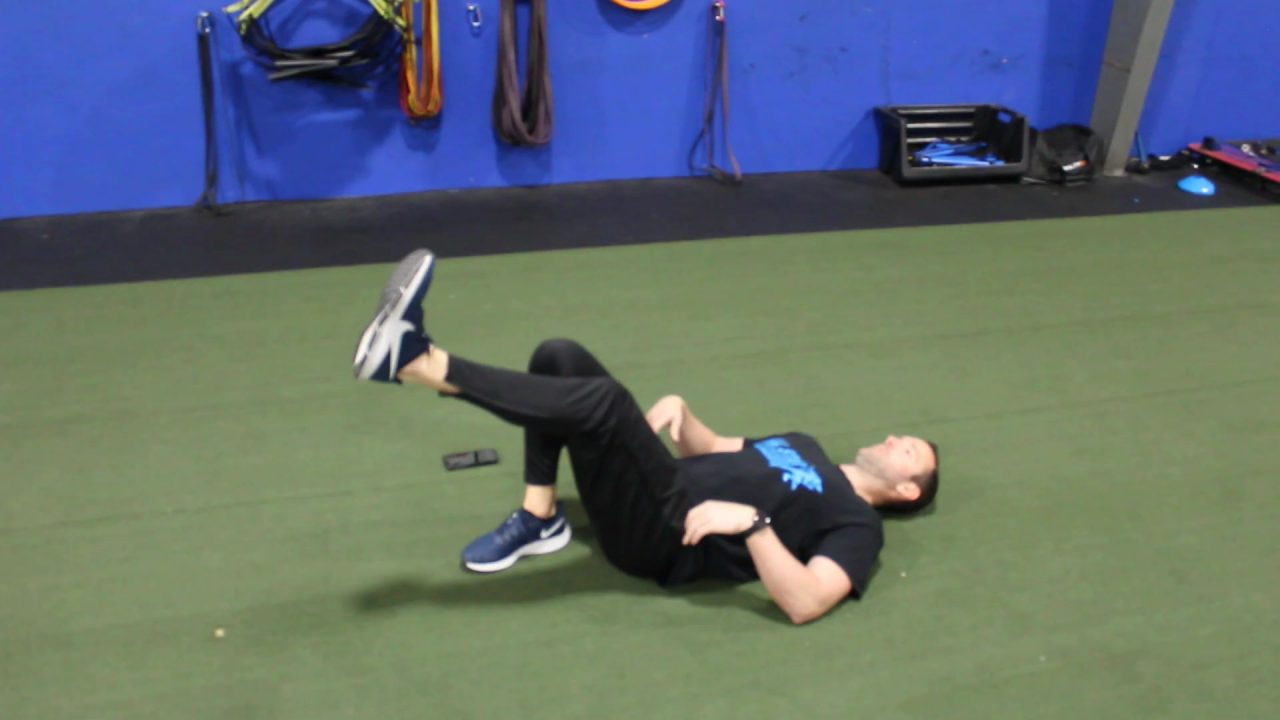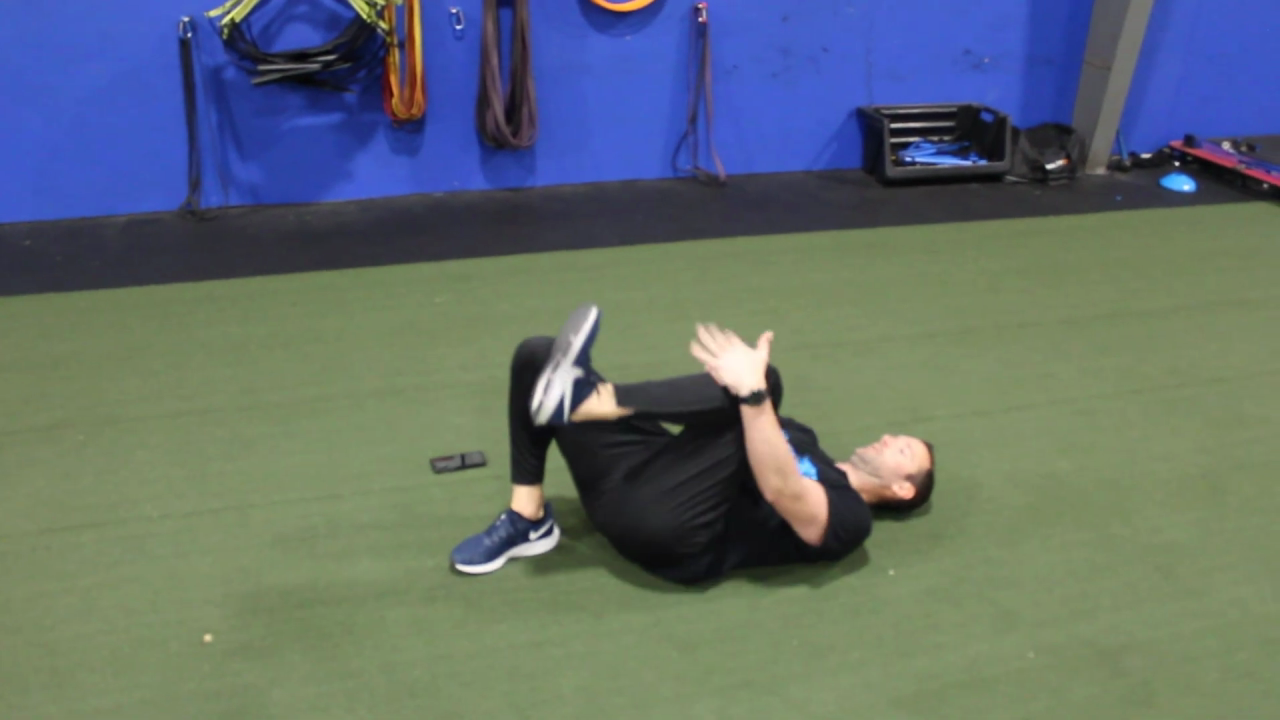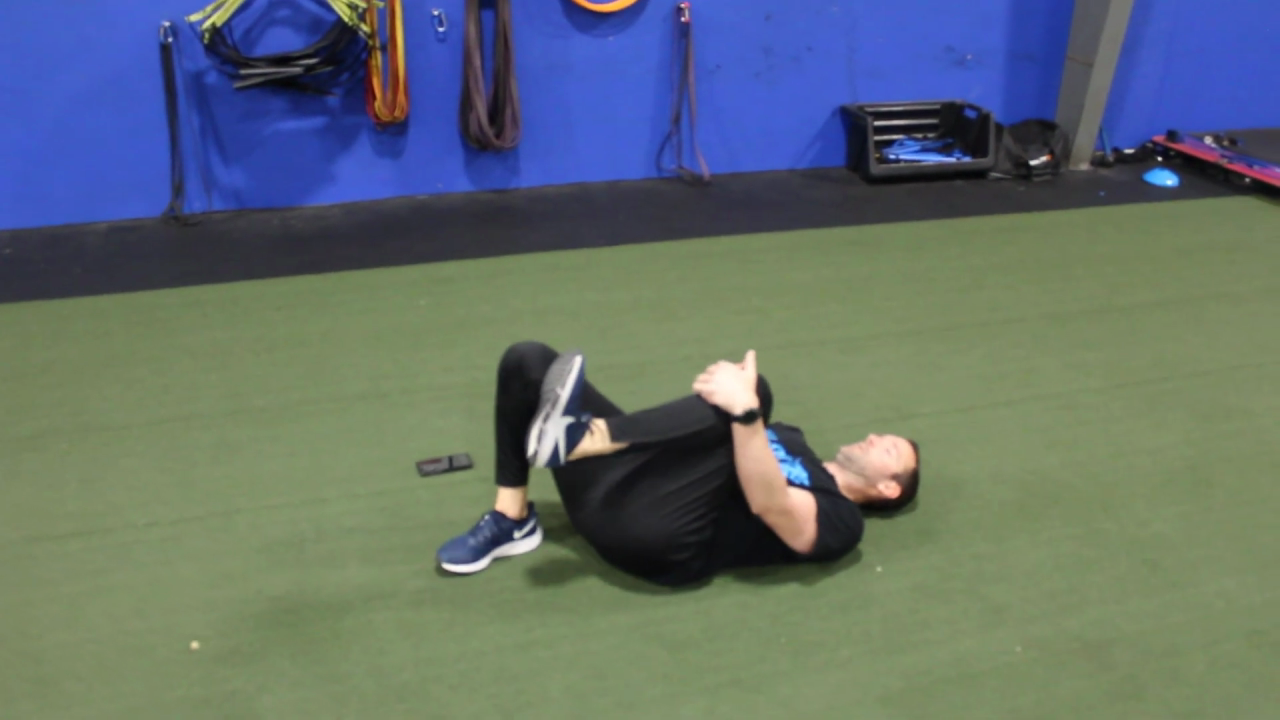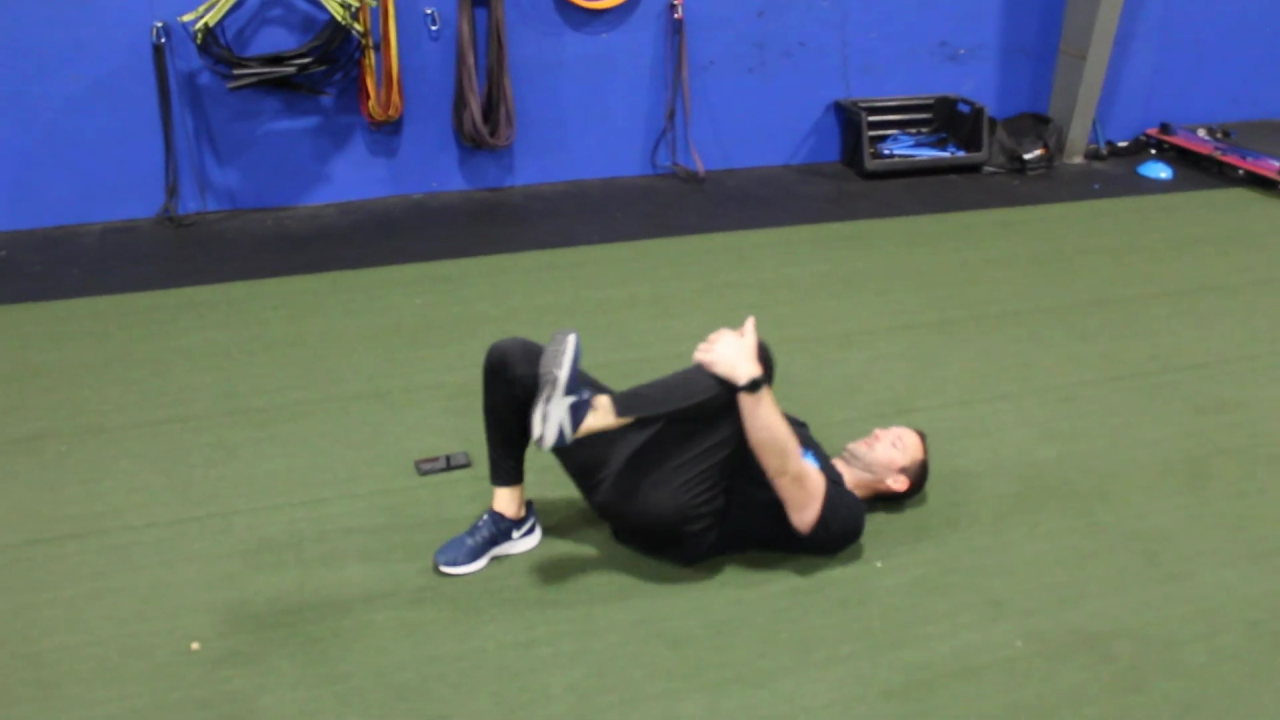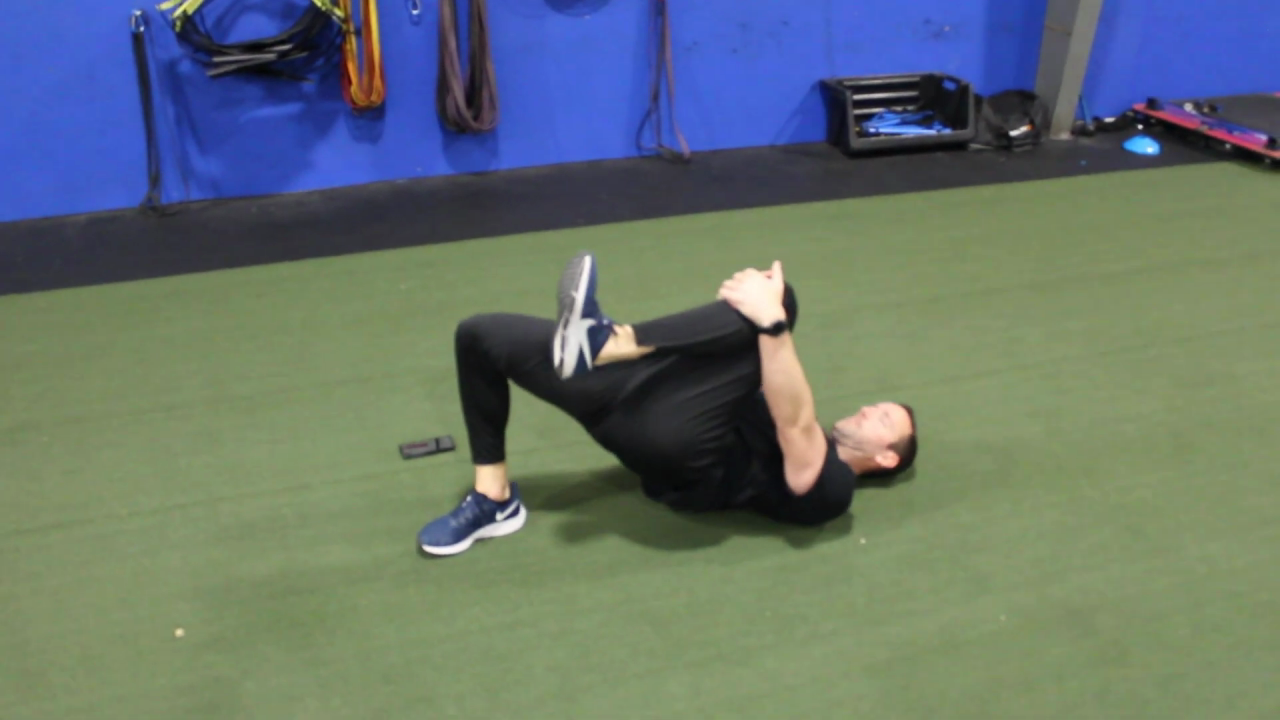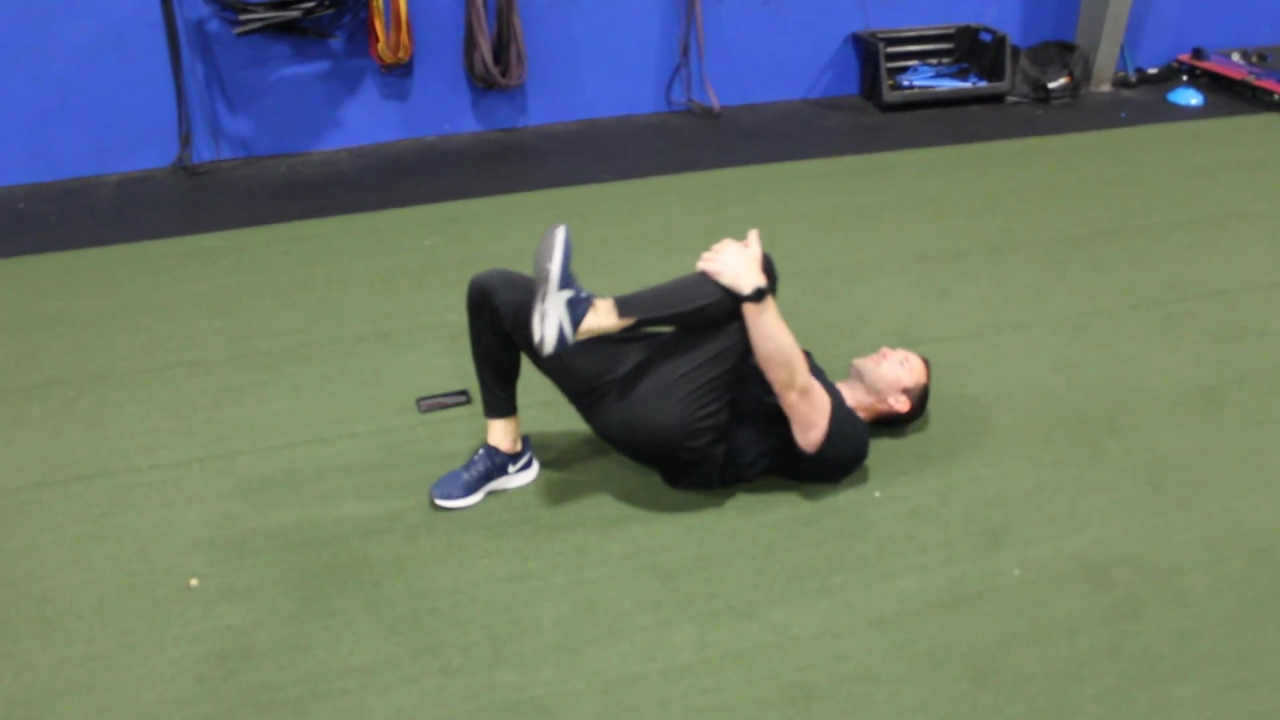
dt=0.7s
person 1, frame 1
left shoulder: (857, 526)
right shoulder: (804, 446)
left elbow: (804, 603)
right elbow: (710, 449)
left wrist: (750, 521)
right wrist: (680, 413)
left hip: (663, 533)
right hip: (659, 492)
left knee: (604, 400)
right knee: (560, 357)
left ankle: (415, 362)
right ankle: (538, 519)
person 1, frame 2
left shoulder: (849, 519)
right shoulder: (803, 442)
left elbow: (779, 489)
left wrist: (750, 390)
right wrist: (731, 372)
left hip: (669, 527)
right hip: (631, 483)
left knee: (760, 385)
right knee: (538, 353)
left ankle: (588, 400)
right ankle: (526, 520)
person 1, frame 3
left shoulder: (840, 521)
right shoulder: (791, 442)
left elbow: (768, 504)
left wrist: (743, 408)
right wrist: (726, 392)
left hip: (655, 534)
right hip: (618, 484)
left knee: (750, 396)
right knee: (528, 360)
left ankle: (581, 439)
right ankle: (511, 520)
person 1, frame 4
left shoulder: (842, 514)
right shoulder: (797, 438)
left elbow: (781, 471)
left wrist: (748, 377)
right wrist: (730, 363)
left hip: (668, 507)
right hip: (632, 461)
left knee: (751, 368)
right knee: (511, 357)
left ankle: (584, 417)
right ankle: (508, 519)
person 1, frame 5
left shoulder: (829, 486)
right shoulder: (795, 438)
left elbow: (796, 424)
left wrist: (771, 322)
right wrist: (741, 307)
left hip: (678, 437)
right hip: (638, 403)
left knee: (775, 306)
right knee: (480, 334)
left ankle: (604, 344)
right ankle: (493, 500)
person 1, frame 6
left shoulder: (845, 438)
right shoulder: (807, 384)
left elbow: (792, 387)
left wrist: (751, 289)
right wrist: (729, 277)
left hip: (672, 418)
right hip: (632, 384)
left knee: (755, 280)
right knee: (494, 290)
left ankle: (584, 319)
right ankle: (505, 454)
